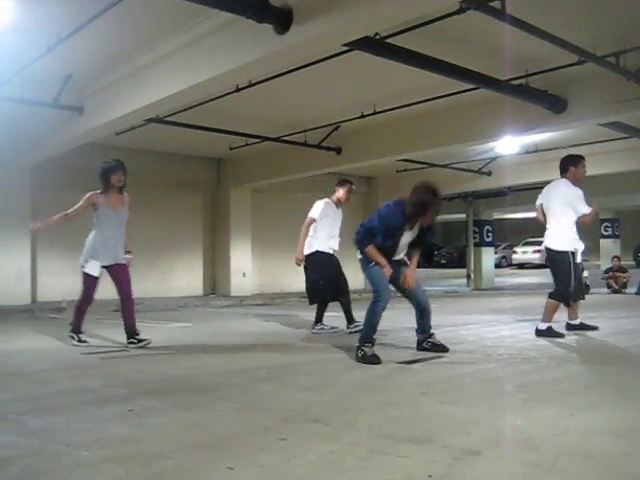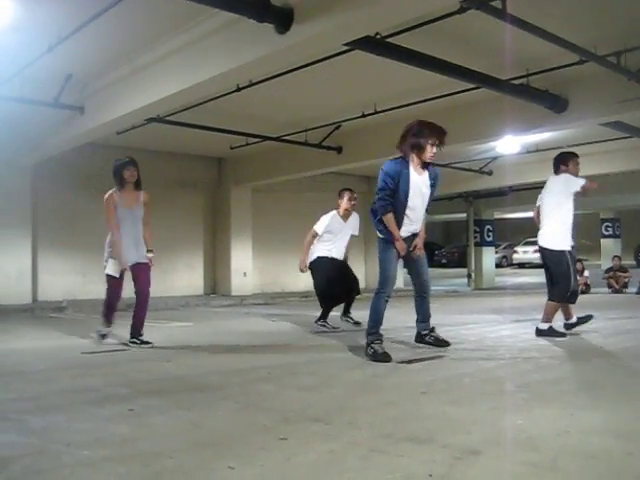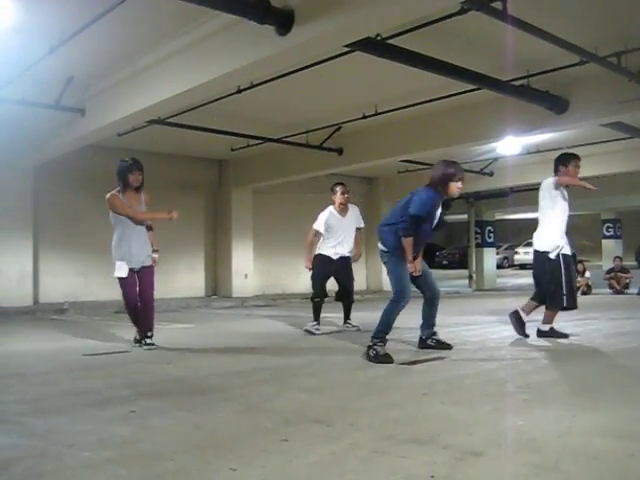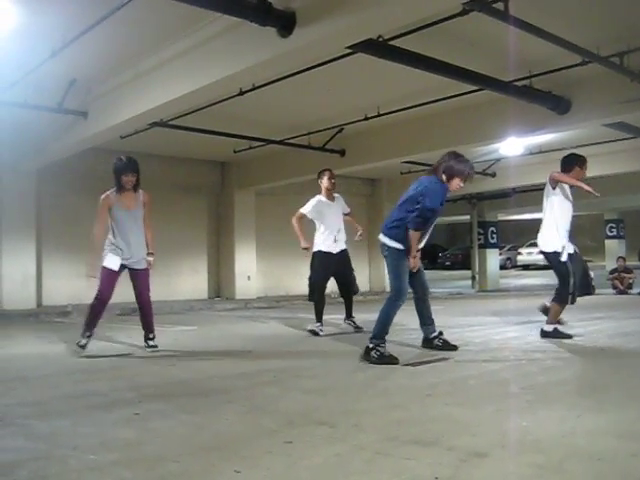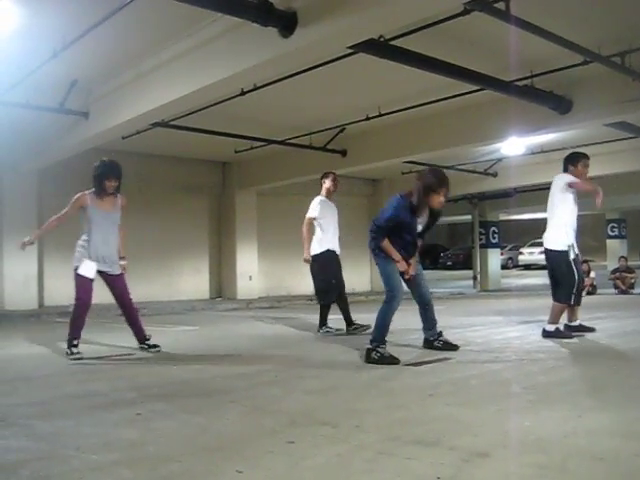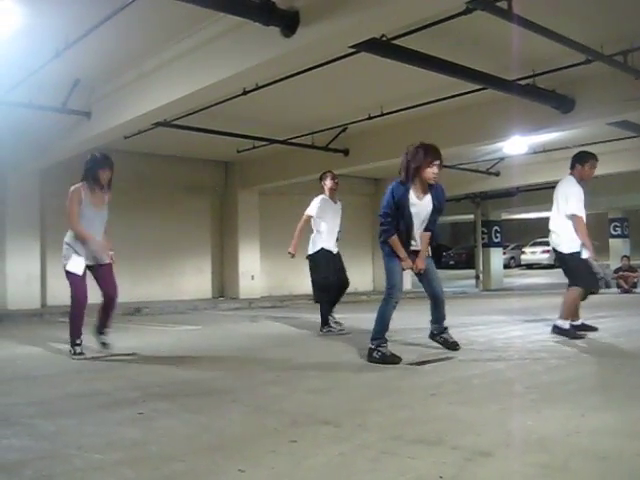
dt=0.3s
person 1, frame 1
left shoulder: (424, 224)
right shoulder: (390, 213)
right elbow: (362, 238)
left wrist: (411, 268)
right wrist: (383, 264)
left hip: (397, 261)
right hip: (374, 259)
left knee: (422, 301)
right knee: (382, 296)
left ankle: (424, 338)
right ankle: (365, 345)
person 1, frame 2
left shoulder: (431, 173)
right shoulder: (393, 168)
right elbow: (383, 205)
left wrist: (421, 236)
right wrist: (397, 238)
left hip: (414, 237)
right hip: (391, 237)
left knee: (422, 285)
right knee: (386, 287)
left ankle: (424, 331)
right ankle: (373, 340)
person 1, frame 3
left shoulder: (438, 201)
right shoulder: (426, 196)
right elbow: (407, 228)
left wrist: (418, 258)
right wrist: (409, 260)
left hip: (412, 254)
right hip: (394, 249)
left knee: (433, 293)
right knee: (402, 296)
left ankle: (427, 336)
right ankle: (376, 344)
person 1, frame 4
left shoulder: (430, 184)
right shoulder: (434, 187)
right elbow: (417, 221)
left wrist: (416, 252)
right wrist: (413, 251)
left hip: (406, 245)
right hip: (396, 244)
left knee: (422, 290)
right knee: (399, 293)
left ankle: (431, 335)
right ankle: (375, 346)
person 1, frame 5
left shoulder: (432, 211)
right shoulder: (399, 205)
left elbow: (420, 236)
right elbow: (377, 233)
left wrist: (413, 261)
right wrist: (398, 259)
left hip: (406, 255)
right hip: (385, 252)
left knee: (424, 297)
right knee: (395, 294)
left ankle: (432, 337)
right ankle: (375, 348)
person 1, frame 6
left shoulder: (437, 193)
right shoulder: (397, 190)
left elbow: (429, 227)
right elbow: (387, 227)
left wrist: (422, 255)
right wrist: (403, 257)
left hip: (419, 249)
right hip: (394, 249)
left knee: (437, 292)
right knee: (394, 292)
left ankle: (438, 331)
right ankle: (377, 346)
person 2, frame 1
left shoulder: (126, 199)
right shoulder: (95, 198)
right elbow: (70, 214)
left wrist: (127, 251)
right wrist: (45, 224)
left hip: (116, 256)
right hip: (95, 254)
left knee: (126, 293)
right knee: (88, 295)
left ankle: (132, 336)
right ankle: (75, 331)
person 2, frame 2
left shoulder: (143, 197)
right shoulder: (111, 197)
right elbow: (112, 228)
left wrist: (149, 250)
right wrist: (118, 256)
left hip: (138, 252)
right hip: (116, 252)
left knee: (143, 293)
right knee: (113, 294)
left ankle: (136, 335)
right ankle: (106, 324)
person 2, frame 3
left shoulder: (143, 197)
right shoulder: (113, 198)
right elbow: (137, 216)
left wrist: (154, 249)
right wrist: (167, 215)
left hip: (144, 254)
right hip: (124, 255)
left knee: (147, 296)
right knee: (130, 298)
left ankle: (147, 335)
right ankle: (139, 330)
person 2, frame 4
left shoulder: (143, 197)
right shoulder: (108, 198)
right elbow: (100, 229)
left wrist: (150, 252)
right wrist: (95, 259)
left hip: (139, 254)
right hip: (115, 252)
left knee: (143, 299)
right knee: (103, 295)
left ankle: (149, 337)
right ankle: (86, 333)
person 2, frame 5
left shoulder: (120, 201)
right shoulder: (84, 198)
right elbow: (59, 218)
left wrist: (122, 257)
right wrist: (35, 236)
left hip: (111, 260)
right hip: (87, 257)
left knee: (125, 301)
right knee: (82, 301)
left ankle: (143, 340)
right ankle: (72, 344)
person 2, frame 6
left shoulder: (106, 195)
right shoulder: (76, 192)
right elbow: (74, 225)
left wrist: (108, 249)
right wrist: (93, 242)
left hip: (97, 252)
right hip: (76, 251)
left knee: (111, 294)
right knee: (80, 299)
left ankle: (101, 331)
right ankle: (76, 343)
person 3, frame 1
left shoulder: (550, 187)
right shoulder: (574, 191)
left elbow: (539, 215)
right elbow: (586, 218)
right wrist: (594, 209)
left hip: (555, 244)
right hip: (563, 245)
left knee: (573, 284)
right knee: (564, 287)
left ankle: (574, 321)
right ankle: (543, 326)
person 3, frame 2
left shoulder: (550, 185)
right shoulder: (564, 179)
left elbow: (536, 214)
right elbow: (589, 186)
right wrist: (591, 184)
left hip: (548, 242)
right hip: (558, 243)
left knee: (559, 283)
right knee: (564, 284)
left ankle: (570, 319)
right ankle: (544, 326)
person 3, frame 3
left shoulder: (559, 190)
right shoulder: (550, 183)
right elbow: (564, 180)
right wrist: (585, 184)
left hip: (554, 245)
right hip: (551, 246)
left knee: (549, 288)
right knee: (560, 288)
left ankle: (520, 314)
right ankle: (545, 327)
person 3, frame 4
left shoulder: (564, 188)
right shoulder: (555, 184)
right elbow: (554, 175)
right wrist: (583, 185)
left hip: (561, 243)
right hip: (553, 244)
left knee: (569, 282)
right knee: (567, 284)
left ankle: (550, 307)
right ankle: (549, 327)
person 3, frame 5
left shoulder: (566, 186)
right shoulder: (561, 179)
right elbow: (581, 186)
right wrist: (598, 191)
left hip: (564, 243)
right hip: (559, 243)
left knee: (574, 283)
right knee: (569, 285)
left ankle: (573, 322)
right ankle: (551, 327)
person 3, frame 6
left shoulder: (565, 184)
right shoulder: (573, 187)
right elbow: (577, 219)
left wrist: (583, 245)
right wrist: (589, 246)
left hip: (561, 242)
right hip: (570, 243)
left knee: (577, 281)
right knee: (585, 280)
left ankle: (575, 321)
right ankle: (562, 323)
person 4, frame 1
left shoulder: (339, 211)
right shoulder: (323, 204)
right elbow: (306, 225)
right wrist: (300, 250)
left hip: (329, 253)
right hip: (316, 253)
left knee: (341, 286)
right knee: (324, 289)
left ankle: (351, 323)
right ankle: (317, 324)
person 4, frame 2
left shoulder: (355, 218)
right shoulder: (329, 218)
right elbow: (311, 236)
left wrist: (345, 258)
right wrist: (303, 259)
left hip: (337, 259)
right hip: (321, 258)
left knee: (351, 285)
right knee: (332, 290)
left ankle: (346, 314)
right ankle: (323, 318)
person 4, frame 3
left shoulder: (355, 211)
right shoulder: (326, 215)
left elbow: (359, 229)
right elbow: (312, 236)
left wrist: (358, 249)
right wrist: (308, 259)
left hip: (344, 257)
right hip: (324, 255)
left knee: (348, 290)
right knee: (318, 287)
left ankle: (347, 321)
right ankle: (315, 322)
person 4, frame 4
left shoulder: (339, 199)
right shoulder: (316, 203)
left elbow: (347, 214)
right elbow: (295, 219)
left wrist: (358, 227)
right wrist: (303, 240)
left hip: (341, 249)
right hip: (322, 251)
left knee: (348, 284)
right knee: (318, 286)
left ankle: (349, 317)
right ankle: (318, 323)
person 4, frame 5
left shoulder: (331, 204)
right shoulder: (318, 202)
right elbow: (306, 225)
right wrist: (306, 250)
left hip: (332, 251)
right hip: (322, 251)
left knee: (338, 287)
right knee: (329, 288)
left ankle: (350, 324)
right ankle: (323, 326)
person 4, frame 6
left shoulder: (338, 204)
right shoulder: (320, 201)
right elbow: (303, 221)
right wrist: (294, 244)
left hip: (333, 250)
right hip: (321, 249)
left knee: (342, 283)
right knee: (327, 286)
left ankle: (328, 314)
right ankle: (325, 325)
